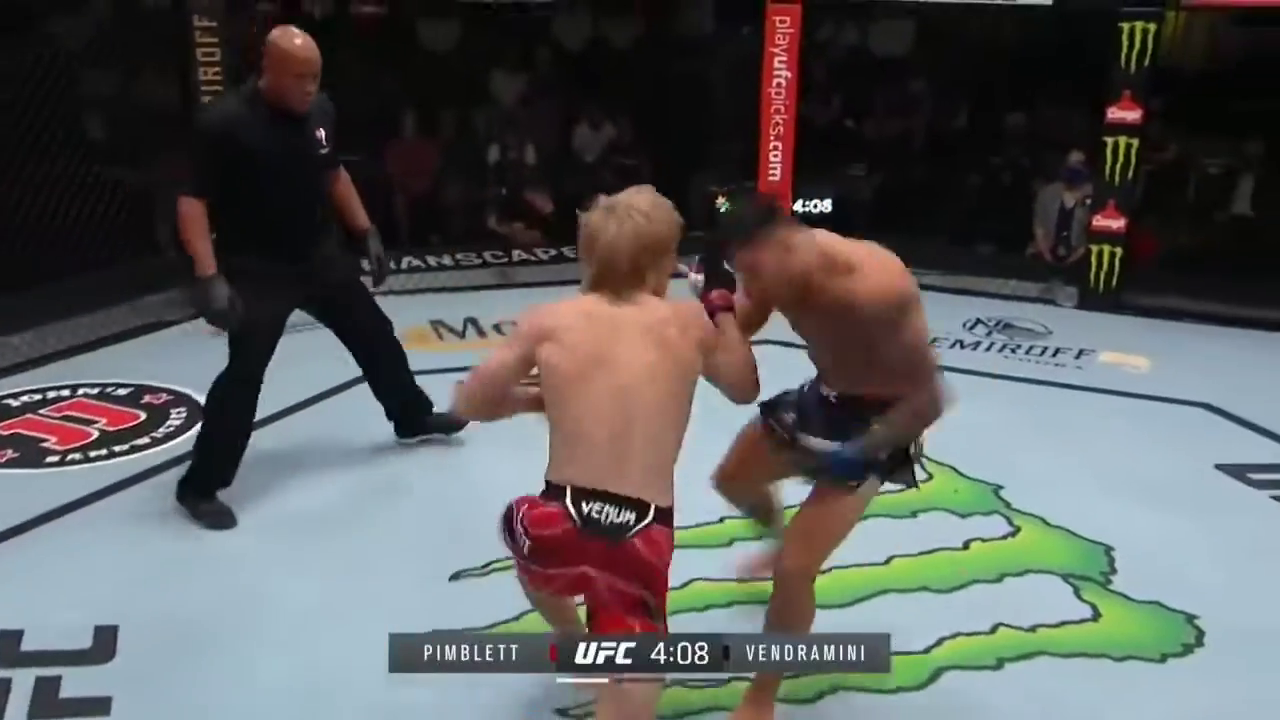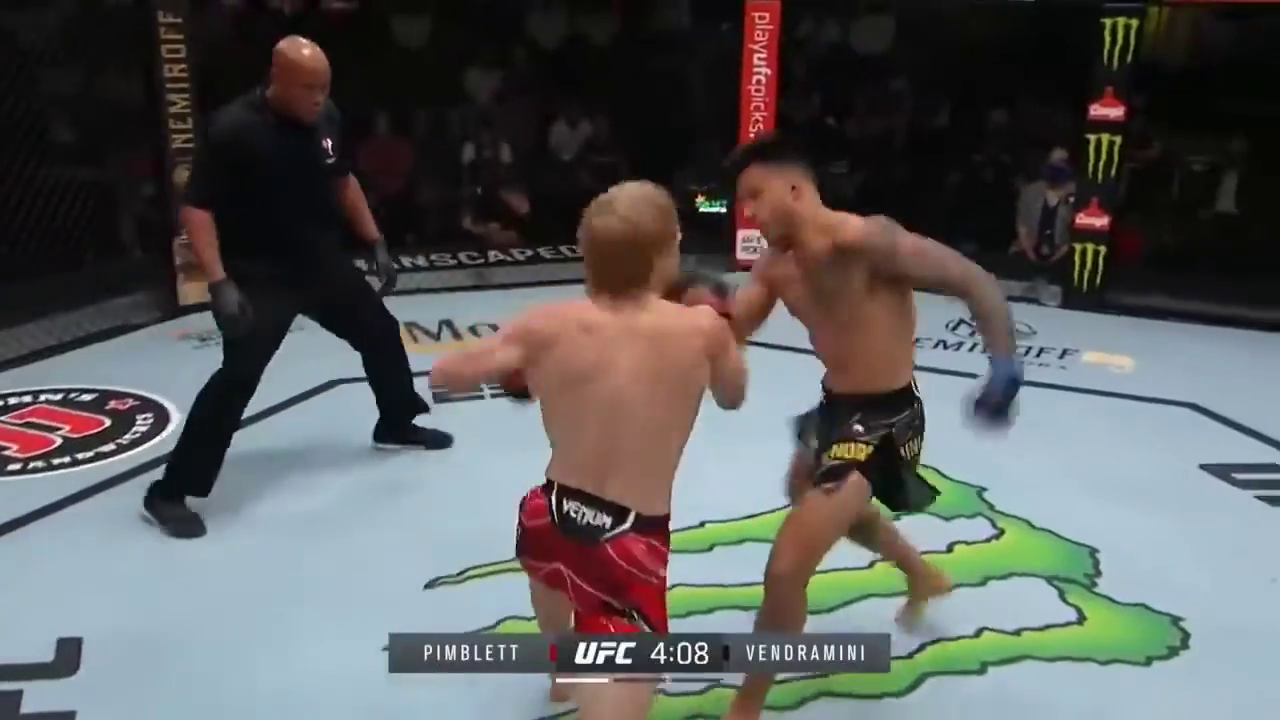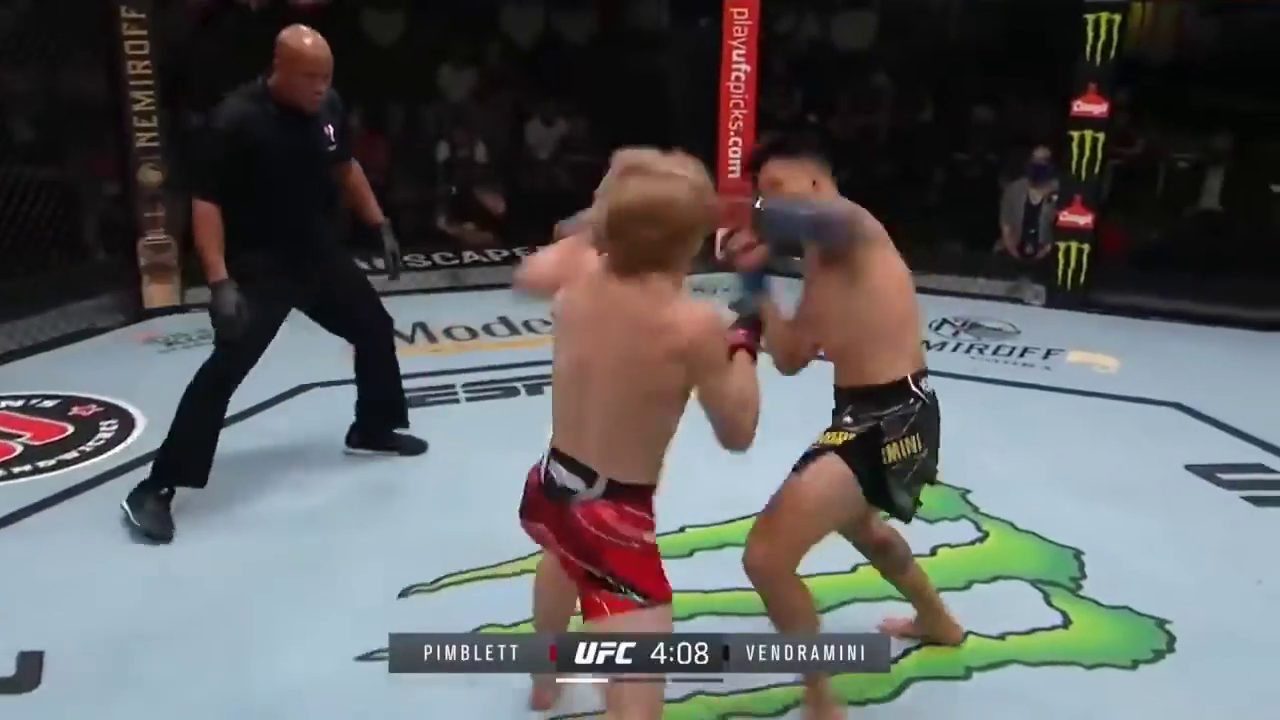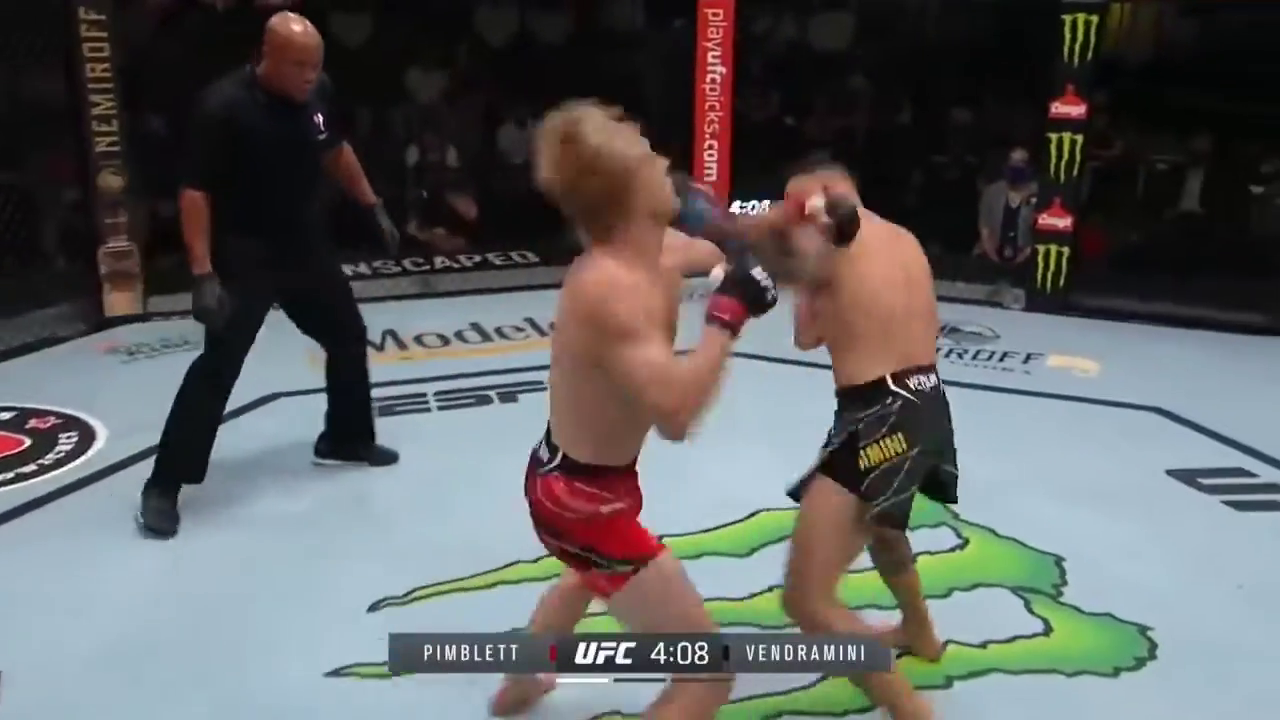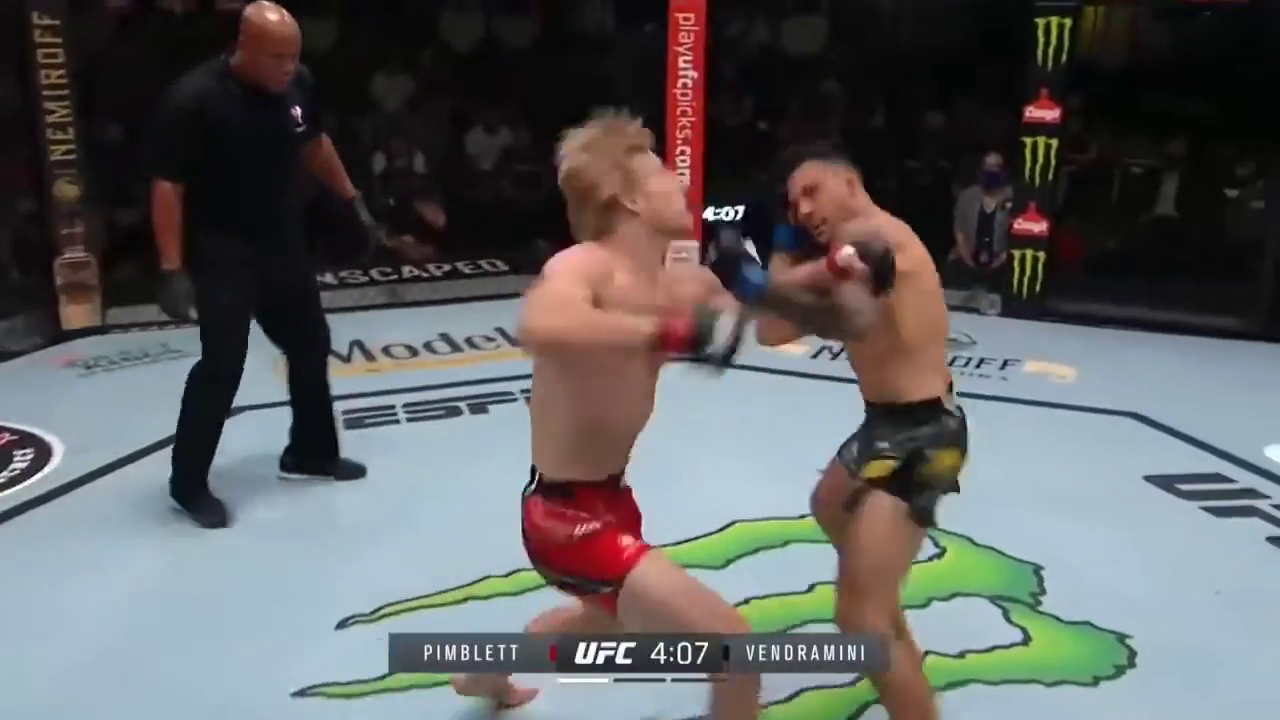
dt=0.1s
person 1, frame 1
left shoulder: (549, 323)
right shoulder: (691, 321)
left elbow: (468, 404)
right elbow: (745, 388)
right wrist: (723, 307)
left hip: (556, 524)
right hip: (643, 542)
person 1, frame 2
left shoulder: (548, 325)
right shoulder: (700, 330)
left elbow: (444, 378)
right elbow: (733, 396)
left hip: (549, 520)
right hip: (628, 550)
person 1, frame 3
left shoulder: (578, 272)
right shoulder: (693, 328)
left elbow: (530, 275)
right elbow: (739, 434)
left wrist: (594, 223)
right wrist: (741, 342)
left hip: (548, 489)
right hip: (610, 517)
left knee: (566, 568)
person 1, frame 4
left shoulder: (658, 253)
right shoulder: (610, 291)
right elbow: (676, 417)
right wrist: (728, 315)
left hip: (561, 478)
right hip: (586, 495)
left knee: (588, 576)
person 1, frame 5
left shoulder: (674, 273)
right shoulder: (577, 267)
right elbow: (538, 330)
right wrist: (665, 333)
left hip: (604, 497)
right hip: (568, 518)
left knee: (611, 612)
person 2, frame 1
left shoulder: (876, 289)
right shoulder: (771, 270)
left elbow: (926, 398)
left wrist: (865, 455)
left hip: (872, 420)
right hip: (824, 397)
left knee: (797, 565)
right knee: (731, 480)
right ankle: (785, 548)
person 2, frame 2
left shoulder: (862, 239)
right shoulder: (778, 263)
left elbow: (975, 282)
right elbow: (725, 333)
left wrist: (1004, 367)
left hip: (880, 423)
right hip: (838, 408)
left knee: (785, 567)
right knee: (808, 496)
right ankle: (922, 577)
person 2, frame 3
left shoulder: (843, 226)
right shoulder: (820, 262)
left elbow: (830, 220)
right elbow: (788, 360)
right wrist: (755, 279)
left hip: (880, 418)
right hip: (890, 412)
left knee: (766, 558)
right knee: (856, 521)
right ankle: (936, 619)
person 2, frame 4
left shoulder: (836, 219)
right shoulder: (896, 243)
right elbow: (810, 332)
left hip: (878, 420)
right hip: (918, 408)
left knee: (807, 598)
right knee: (869, 519)
right ankle: (919, 630)
person 2, frame 5
left shoulder: (871, 234)
right shoulder: (862, 251)
right elbow: (776, 330)
right wrist: (788, 250)
left hip: (919, 434)
right hip: (893, 425)
left knee: (860, 610)
right knee: (831, 506)
right ankle: (894, 638)
person 3, frame 1
left shoulder: (319, 110)
right shoulder: (228, 121)
right elbow: (194, 201)
left wrist: (367, 235)
right wrist: (211, 278)
left hip: (316, 255)
right hip: (258, 267)
left knee: (375, 334)
right knee: (246, 371)
left ankle: (412, 416)
right ankle: (200, 487)
person 3, frame 2
left shoulder: (325, 118)
right shoulder: (234, 129)
left elbow: (341, 181)
right elbow: (198, 210)
left wrist: (375, 243)
right wrist: (221, 284)
left hip: (320, 259)
right hip: (260, 273)
left knee: (380, 334)
right knee: (237, 378)
left ankle: (398, 424)
right ankle: (170, 493)
person 3, frame 3
left shoulder: (327, 105)
right shoulder: (237, 119)
left elbow: (345, 168)
right elbow: (207, 204)
left wrist: (380, 227)
right wrist: (221, 282)
left hip: (318, 254)
right hip: (260, 265)
left knee: (375, 330)
right knee: (226, 370)
left ankle: (376, 430)
right ankle: (156, 490)
person 3, frame 4
left shoulder: (318, 93)
right shoulder: (225, 106)
left elbow: (336, 149)
right elbow: (195, 193)
left wrist: (374, 208)
right wrist: (203, 275)
left hip: (301, 245)
right hip: (244, 255)
left knee: (348, 336)
right knee: (219, 362)
left ankle: (346, 438)
right ankle: (164, 485)
person 3, frame 5
left shoulder: (296, 83)
right shoulder: (195, 98)
left elbow: (314, 142)
right elbow: (168, 187)
left wrist: (353, 201)
right wrist: (172, 270)
left hip: (279, 242)
right hip: (221, 250)
left knee: (310, 346)
right knee: (223, 360)
left ankle: (311, 451)
right ankle: (190, 481)
